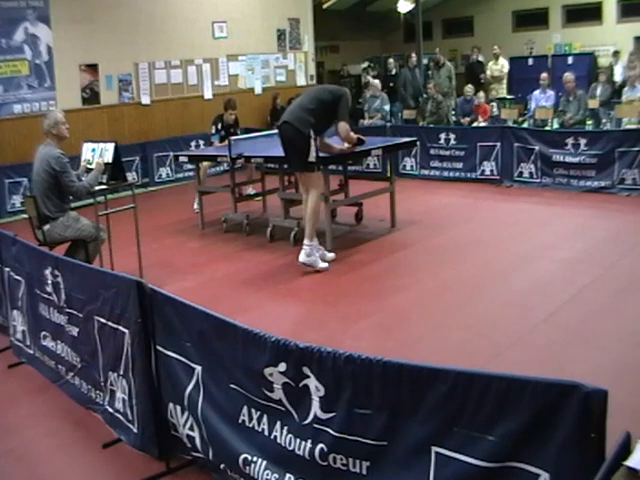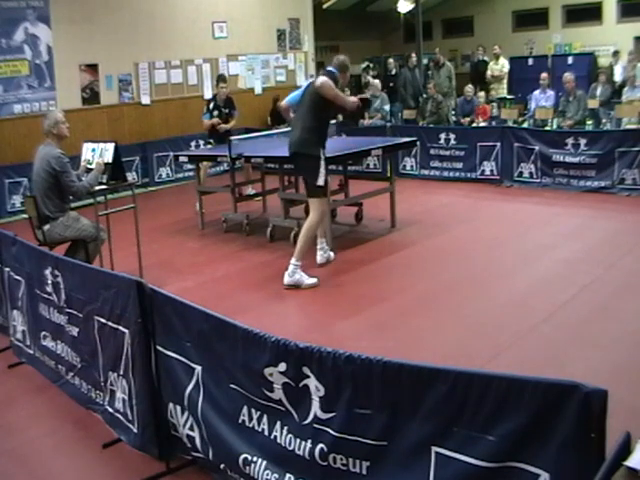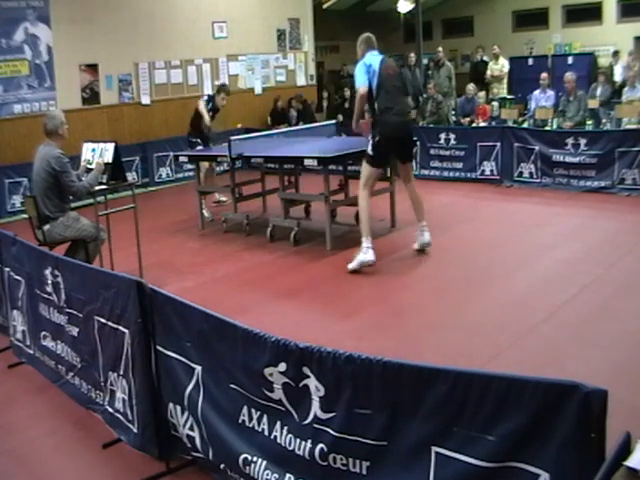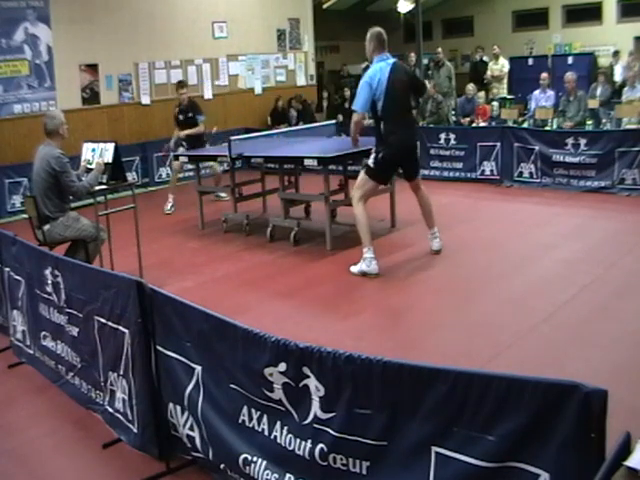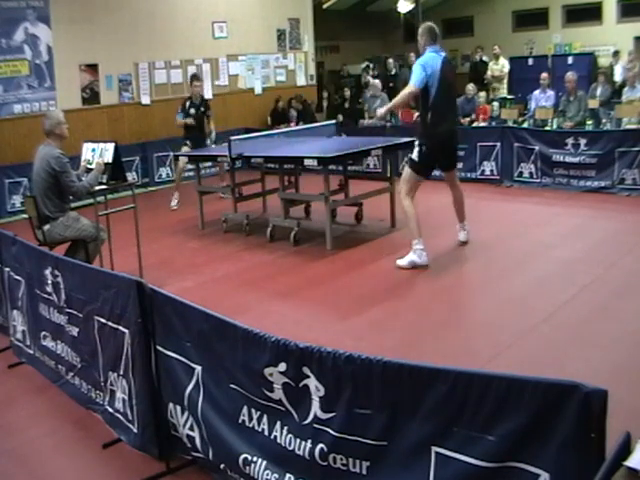
dt=1s
person 1, frame 1
left shoulder: (324, 96)
right shoulder: (342, 95)
left elbow: (320, 143)
right elbow: (344, 132)
left wrist: (341, 149)
right wrist: (353, 138)
left hip: (286, 126)
right hip: (299, 129)
left knee: (308, 189)
right knee: (315, 189)
left ankle: (313, 247)
right ankle: (308, 251)
person 1, frame 2
left shoulder: (316, 81)
right shoulder: (329, 78)
left elbow: (284, 105)
right elbow: (321, 83)
left wrist: (292, 121)
right wrist: (346, 101)
left hip: (299, 144)
right hip: (309, 147)
left knee: (322, 192)
right knee: (318, 210)
left ankle: (322, 249)
right ankle: (294, 271)
person 1, frame 3
left shoulder: (364, 64)
right shoulder: (393, 65)
left elbow: (362, 93)
right elbow: (408, 99)
left wrist: (355, 120)
left hip: (384, 129)
right hip: (404, 125)
left knee: (365, 188)
right knee: (408, 181)
left ankle: (367, 249)
right ankle: (423, 233)
person 1, frame 4
left shoulder: (370, 76)
right shoulder: (403, 70)
left elbow: (358, 118)
right elbow: (424, 91)
left wrist: (354, 136)
left hip: (388, 146)
right hip: (409, 142)
left knee: (358, 197)
right knee: (417, 188)
left ankle: (369, 259)
right ankle: (434, 238)
person 1, frame 5
left shoulder: (424, 62)
right shoulder: (448, 63)
left elbow: (412, 91)
left wrist: (386, 109)
left hip: (431, 136)
right hip: (450, 133)
left knee: (405, 192)
right knee: (453, 182)
left ankle: (418, 250)
right ankle: (463, 230)
person 2, frame 1
left shoulder: (43, 151)
right shoulder: (56, 156)
right elbow: (78, 192)
left wrist: (81, 172)
right wrist: (96, 172)
left hip: (45, 221)
right hip: (54, 224)
left knee: (87, 230)
right knee: (98, 233)
person 2, frame 2
left shoulder: (43, 150)
right shoulder: (56, 156)
right elbow: (77, 192)
left wrist: (81, 171)
right wrist: (96, 172)
left hip: (45, 221)
right hip: (54, 224)
left knee: (87, 230)
right knee: (98, 233)
person 2, frame 3
left shoulder: (43, 150)
right shoulder: (56, 156)
right elbow: (77, 192)
left wrist: (81, 171)
right wrist: (96, 172)
left hip: (45, 221)
right hip: (54, 224)
left knee: (87, 230)
right knee: (98, 233)
person 2, frame 4
left shoulder: (43, 151)
right shoulder: (56, 156)
right elbow: (77, 192)
left wrist: (81, 171)
right wrist: (96, 172)
left hip: (45, 221)
right hip: (54, 224)
left knee: (87, 230)
right knee: (98, 233)
person 2, frame 5
left shoulder: (43, 151)
right shoulder: (56, 156)
right elbow: (77, 192)
left wrist: (81, 171)
right wrist: (96, 172)
left hip: (45, 221)
right hip: (54, 224)
left knee: (87, 230)
right knee: (98, 233)
person 3, frame 1
left shoulder: (235, 120)
right shoulder: (217, 122)
right elbow: (215, 145)
right wrist: (225, 144)
right knee: (205, 165)
left ankle: (248, 189)
right ankle: (198, 199)
person 3, frame 2
left shoulder: (230, 101)
right shoulder: (210, 103)
right elbow: (205, 127)
left wrist: (227, 126)
right wrist: (211, 122)
left hip: (228, 138)
right hip: (213, 140)
left knee: (247, 161)
right knee: (205, 164)
left ankle: (248, 189)
person 3, frame 3
left shoulder: (216, 105)
right shoulder: (208, 100)
right elbow: (200, 104)
right wrist: (205, 115)
left hip: (204, 137)
right hip: (195, 137)
left knee: (212, 165)
right knee: (204, 166)
left ankle: (216, 196)
right ankle: (202, 205)
person 3, frame 4
left shoulder: (195, 105)
right shoulder: (177, 110)
left elbow: (202, 128)
right elbow: (177, 129)
left wrist: (186, 132)
right wrist: (173, 140)
left hip: (200, 142)
right hip: (186, 142)
left knee: (217, 170)
right knee: (175, 167)
left ankle: (216, 191)
right ankle: (170, 200)
person 3, frame 5
left shoulder: (204, 102)
right shoulder: (186, 103)
left elbow: (209, 119)
right elbow: (178, 122)
left wrist: (212, 131)
right wrist: (186, 121)
left hip: (203, 138)
right hip: (189, 139)
right knee: (180, 166)
left ankle: (223, 187)
right ankle: (176, 195)
